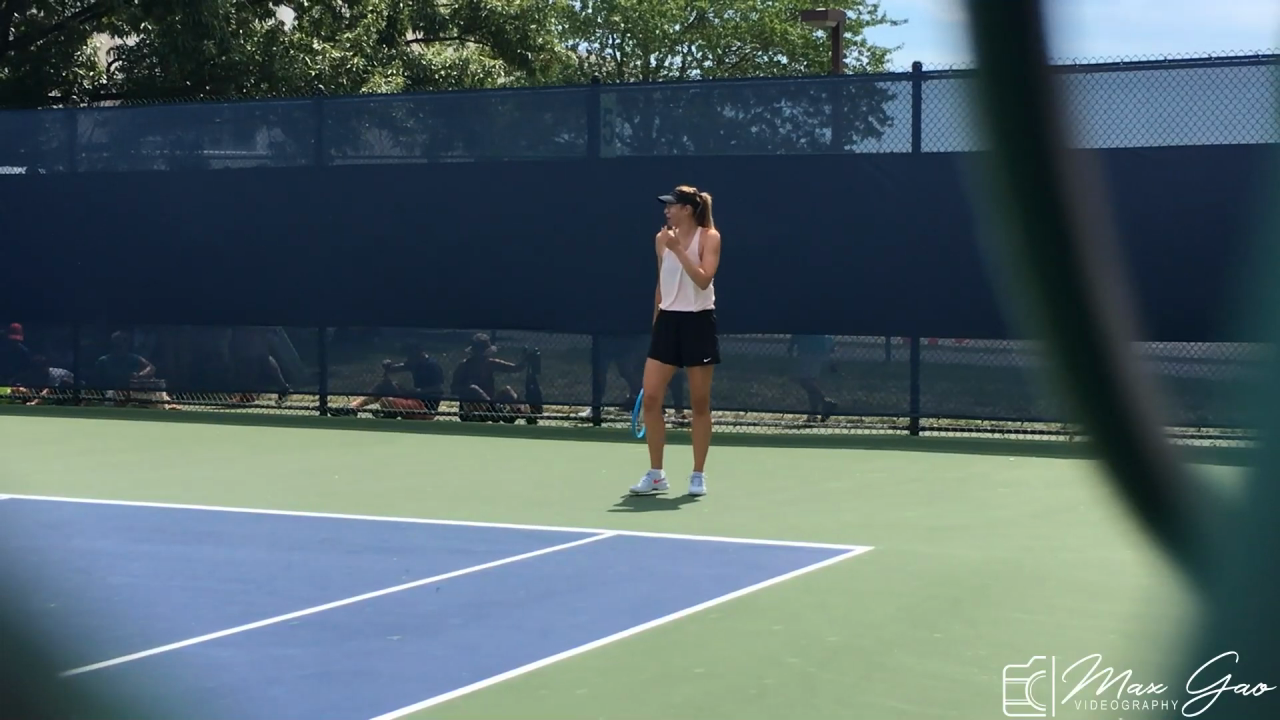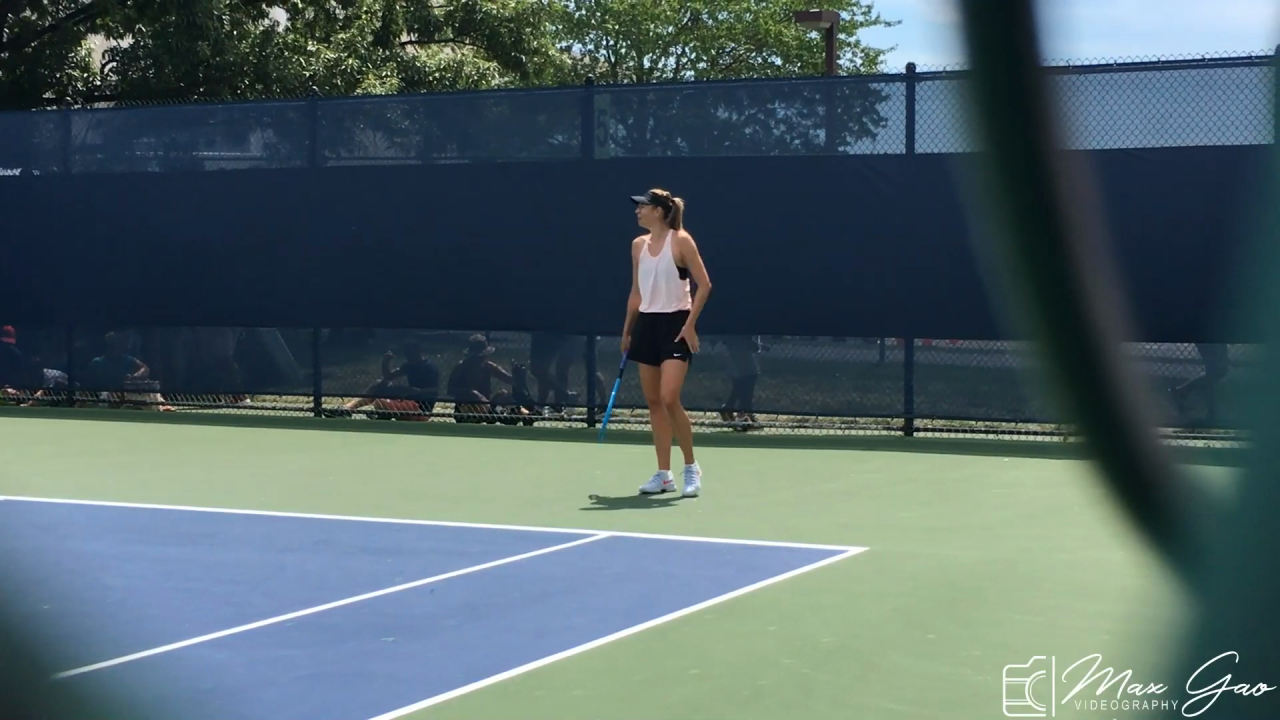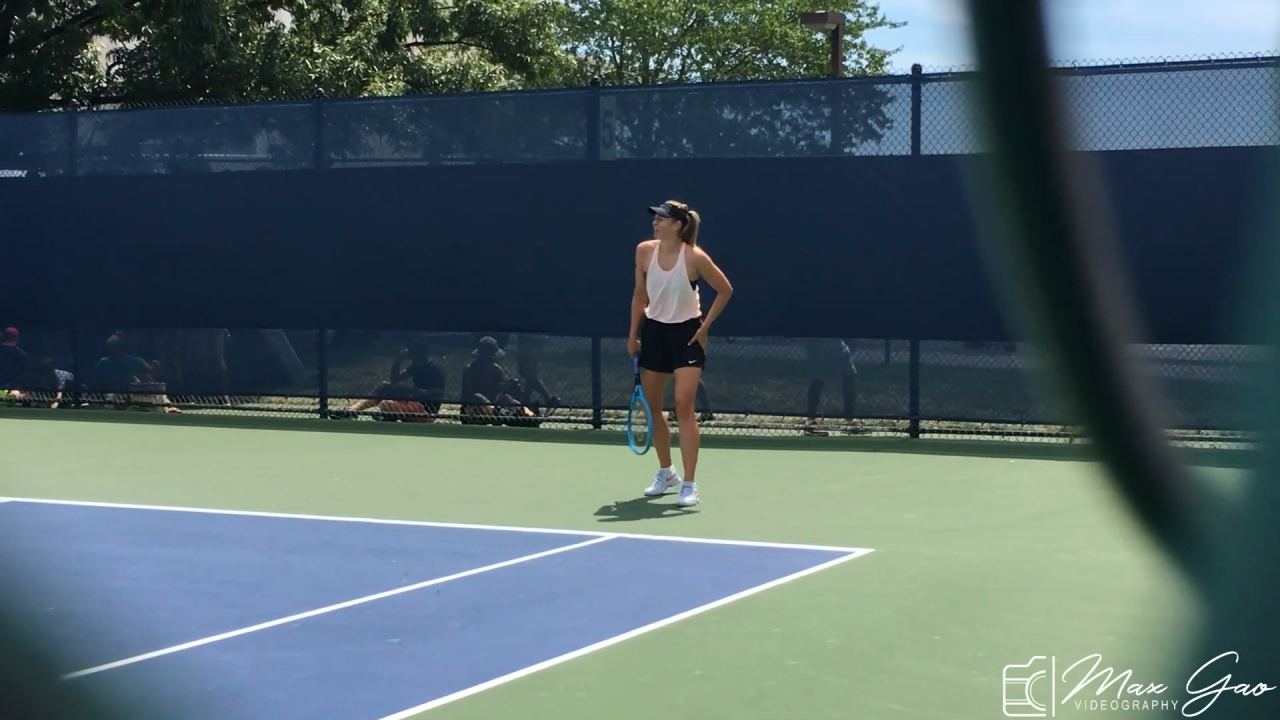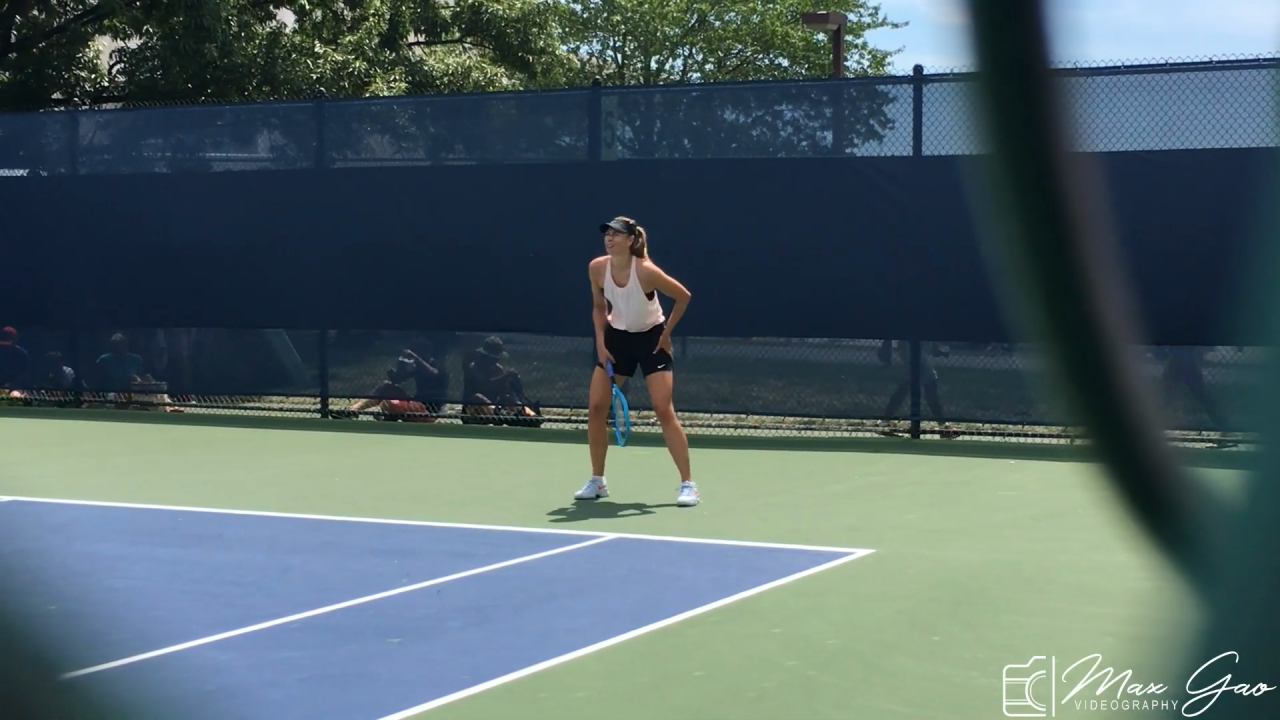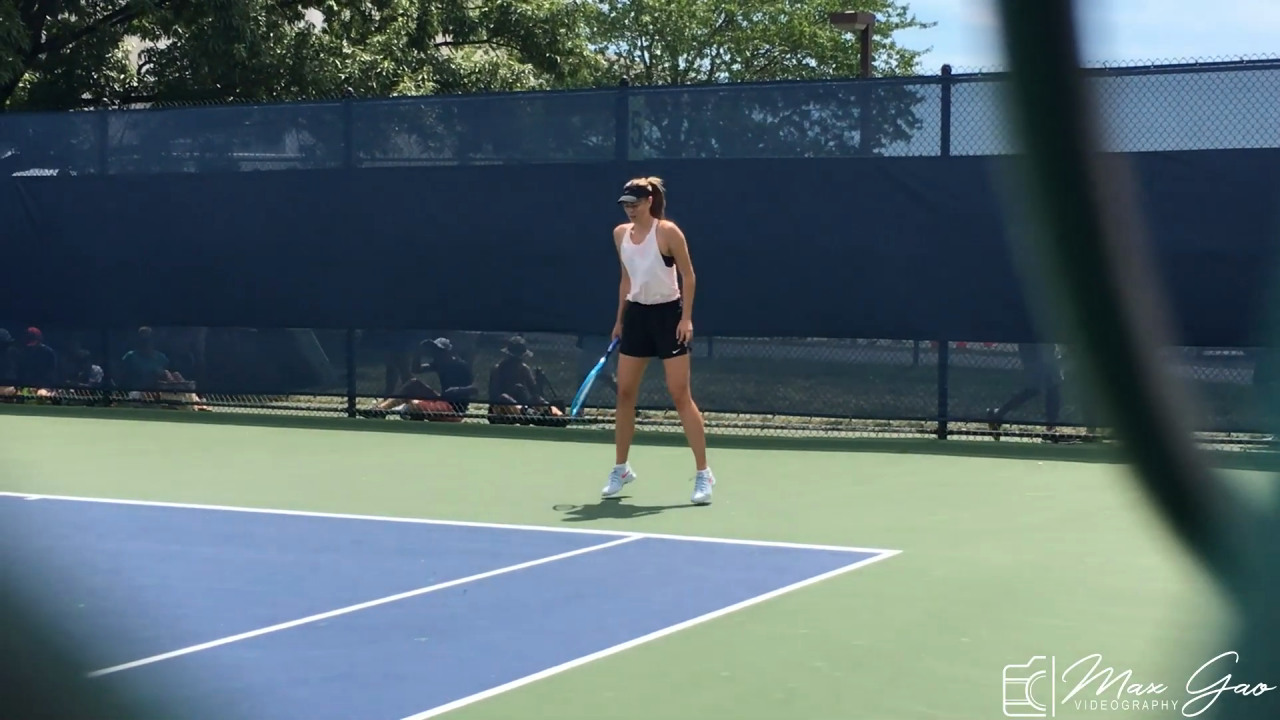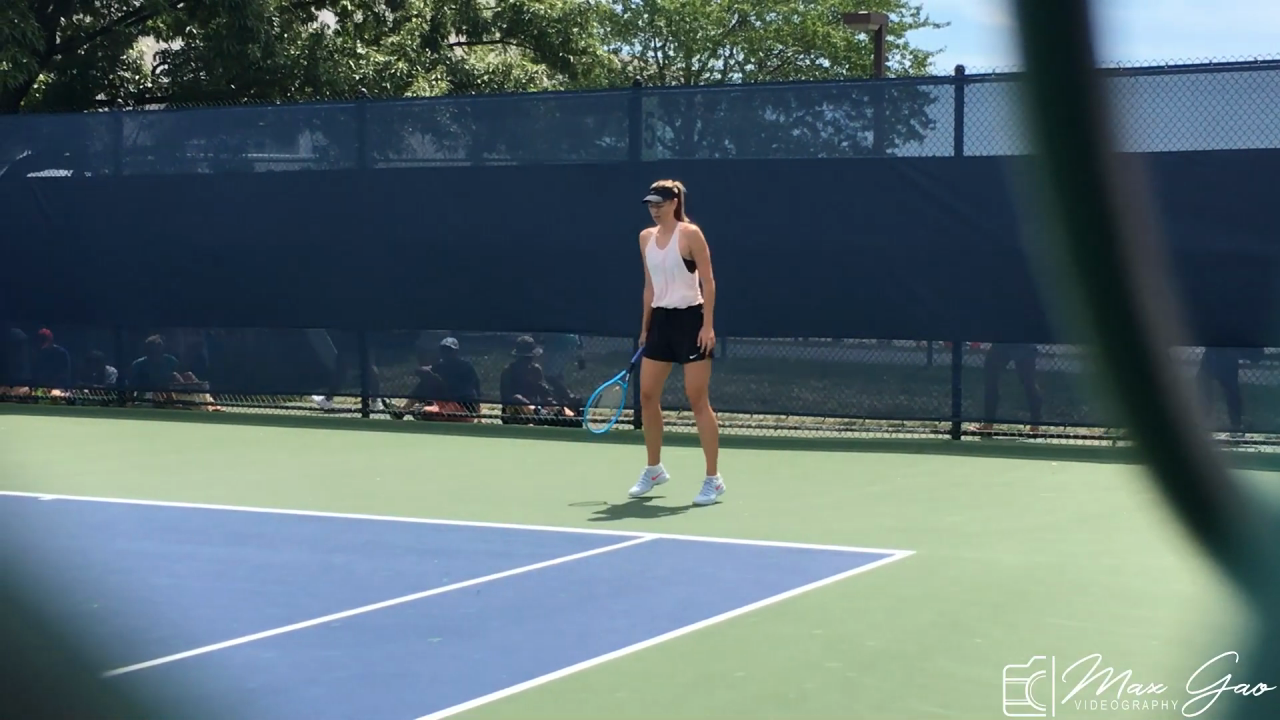
dt=0.7s
person 1, frame 1
left shoulder: (709, 237)
right shoulder: (662, 239)
left elbow: (704, 280)
left wrist: (678, 248)
right wrist: (655, 321)
left hip: (697, 323)
right hip: (667, 323)
left knee: (699, 405)
right knee: (650, 399)
left ankle: (698, 475)
right ankle: (655, 473)
person 1, frame 2
left shoulder: (681, 240)
right shoulder: (638, 244)
left elbow: (704, 284)
left wrist: (691, 323)
right wrist: (627, 329)
left hip: (675, 324)
right hip: (646, 325)
left knee: (670, 400)
right knee: (654, 403)
left ankle: (691, 467)
right ankle: (664, 474)
person 1, frame 3
left shoulder: (695, 257)
right shoulder: (644, 251)
left elbow: (725, 290)
right elbow: (640, 295)
left wrist: (705, 326)
right wrist: (633, 334)
left hip: (686, 332)
right hip: (653, 330)
left knee: (684, 406)
right knee: (650, 404)
left ankle: (689, 484)
right ankle: (666, 471)
person 1, frame 4
left shoulder: (645, 270)
right shoulder: (597, 267)
left elbow: (683, 296)
left wrist: (667, 332)
right wrist: (600, 341)
left hip: (651, 340)
right hip: (617, 338)
left knee: (664, 411)
right knee: (596, 407)
left ankle: (688, 484)
right ankle: (597, 481)
person 1, frame 5
left shoulder: (667, 231)
right shoulder: (620, 234)
left elbow: (688, 276)
left wrist: (687, 317)
right wrist: (619, 319)
left hip: (668, 314)
right hip: (636, 315)
left knee: (680, 397)
right knee: (624, 393)
left ankle: (703, 474)
right ankle: (621, 469)
person 1, frame 6
left shoulder: (691, 234)
right shoulder: (646, 237)
left elbow: (708, 282)
left wrist: (708, 324)
right wrist: (644, 327)
left hip: (690, 319)
right hip: (661, 320)
left knee: (697, 401)
right knee: (647, 396)
left ankle: (713, 479)
right ankle: (654, 468)
